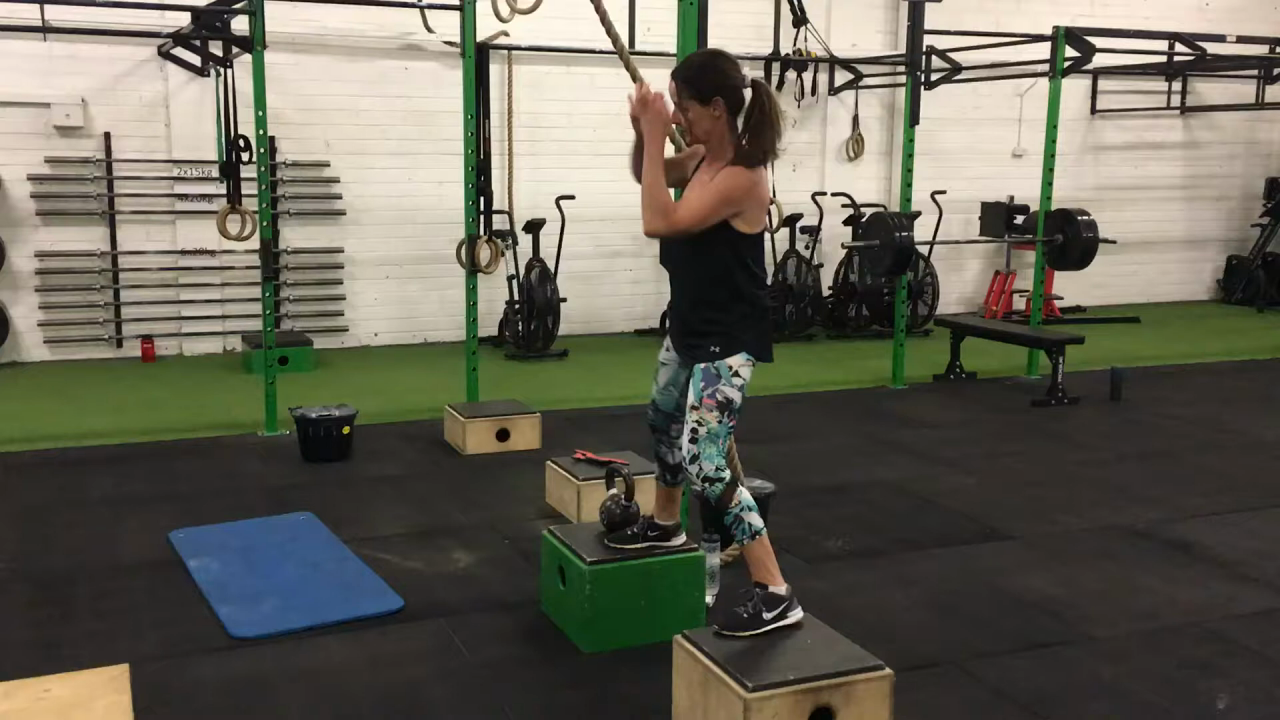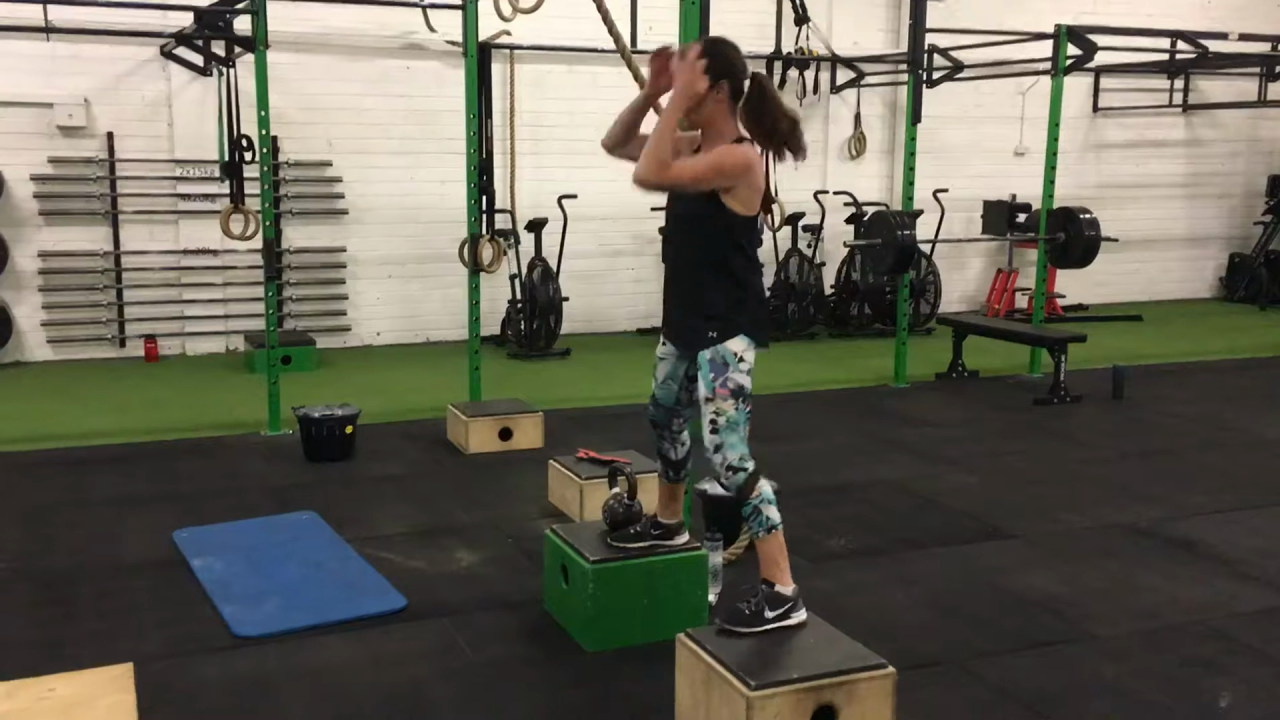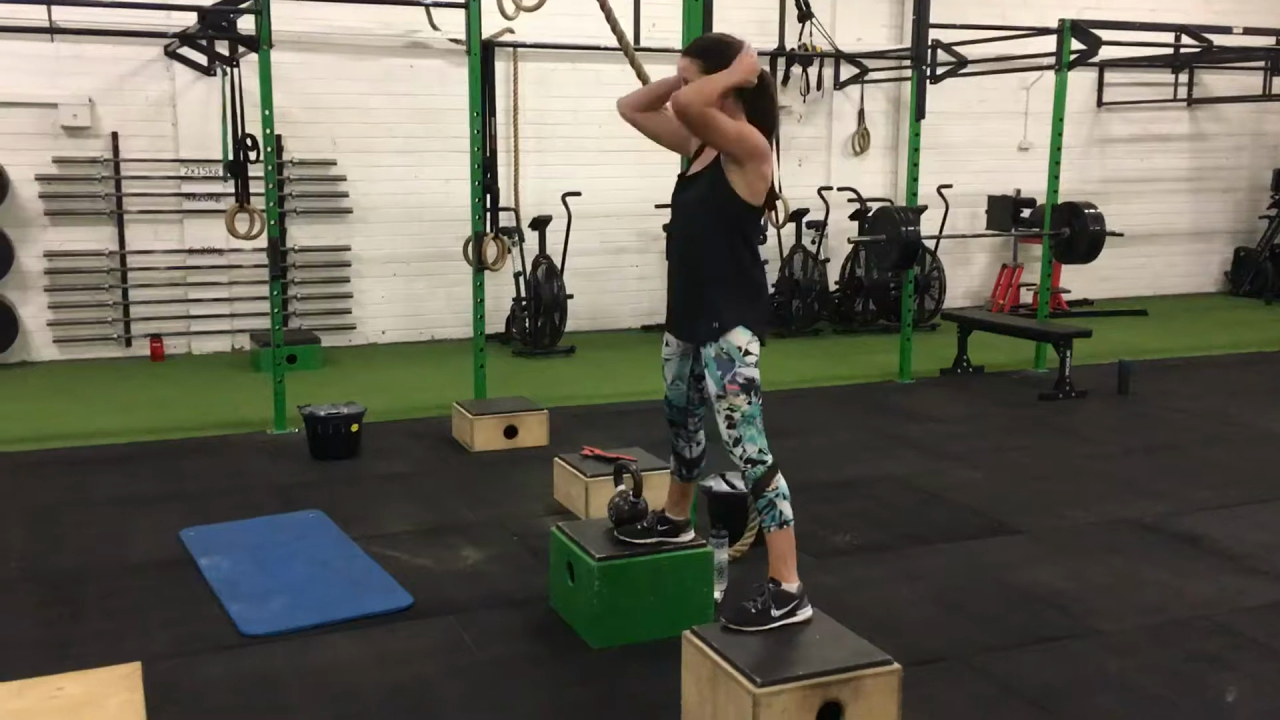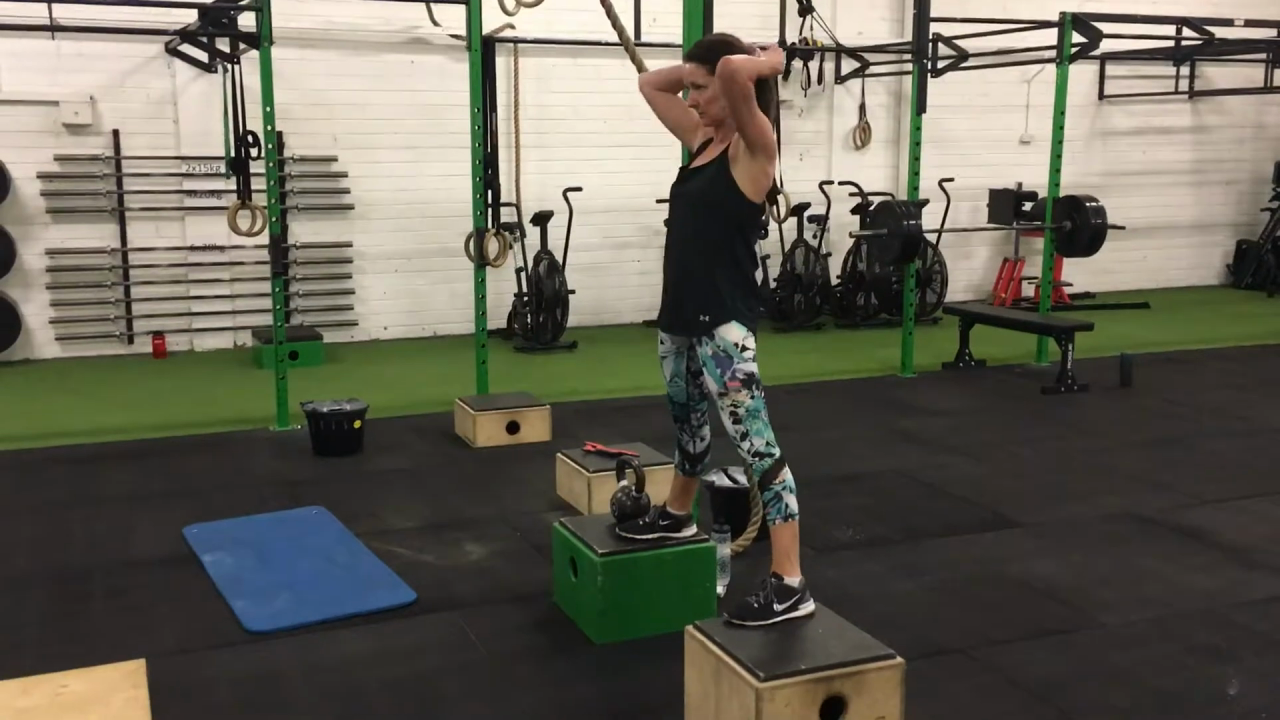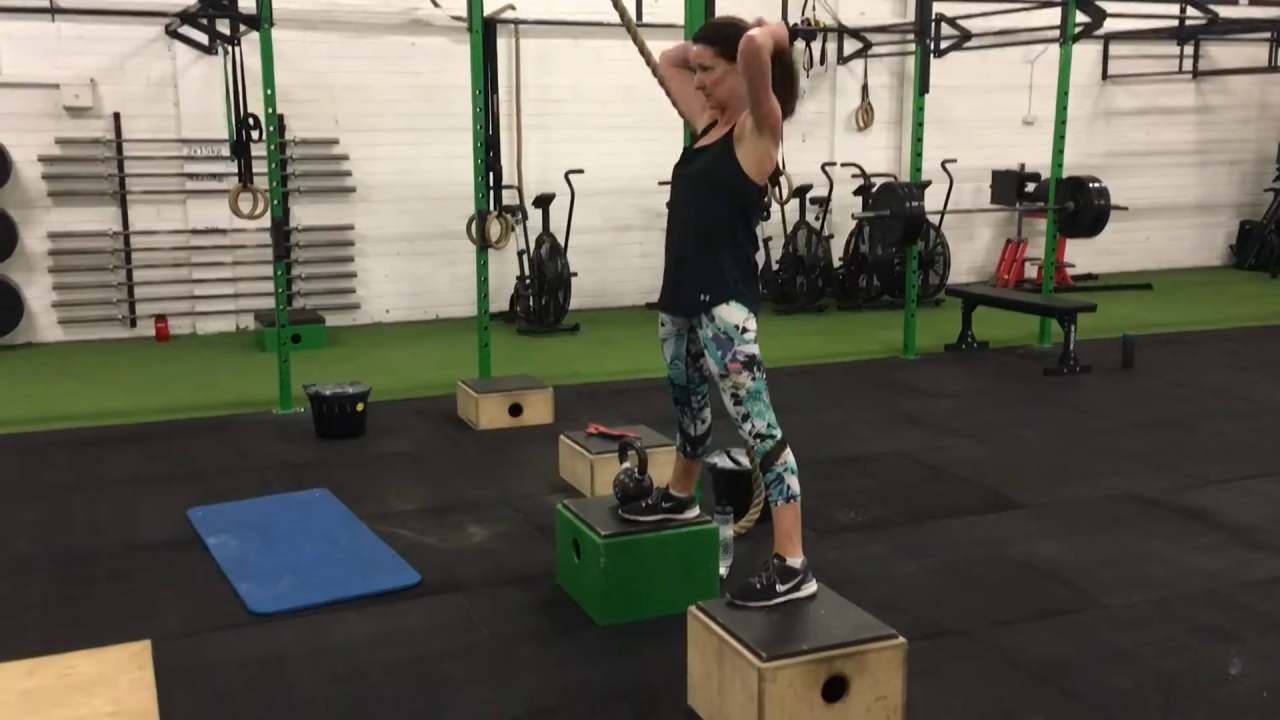
dt=0.2s
person 1, frame 1
left shoulder: (741, 178)
right shoulder: (704, 160)
left elbow: (657, 223)
right elbow: (649, 177)
left wrist: (658, 138)
right wrist: (644, 133)
left hip: (729, 341)
right hip: (690, 329)
left knee: (705, 464)
right knee: (663, 422)
left ankle: (776, 595)
right ankle: (665, 524)
person 1, frame 2
left shoulder: (739, 157)
right shoulder: (696, 147)
left elbow: (649, 175)
right elbow: (616, 143)
left wrist: (684, 97)
right wrist: (653, 91)
left hip: (726, 329)
right hip: (685, 319)
left knee: (728, 455)
right knee: (665, 418)
left ankle: (782, 593)
right ankle: (667, 522)
person 1, frame 3
left shoulder: (749, 148)
right shoulder: (700, 144)
left elbow: (693, 105)
right elbow: (630, 105)
left wrist: (741, 72)
right wrist: (691, 73)
left hip: (729, 323)
right hip: (686, 315)
left knee: (748, 450)
right knee: (682, 422)
left ankle: (788, 592)
right ankle: (674, 520)
person 1, frame 4
left shoulder: (754, 146)
right shoulder: (703, 139)
left elbow: (734, 72)
right elbow: (651, 83)
left wrist: (764, 62)
right wrist: (693, 73)
left hip: (722, 318)
right hip: (681, 311)
left knee: (756, 444)
right knee: (687, 419)
left ankle: (790, 585)
right ankle: (677, 513)
person 1, frame 5
left shoulder: (761, 127)
right shoulder: (710, 121)
left elbow: (758, 52)
right elbow: (666, 62)
left wrist: (771, 35)
right wrist: (702, 47)
left hip: (723, 298)
right hip: (682, 293)
left knee: (757, 425)
right knee: (687, 400)
left ankle: (792, 567)
right ankle: (679, 496)
